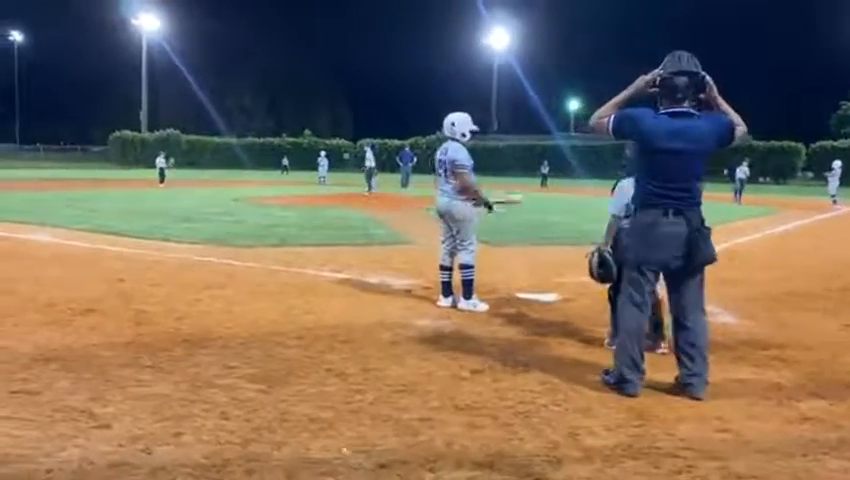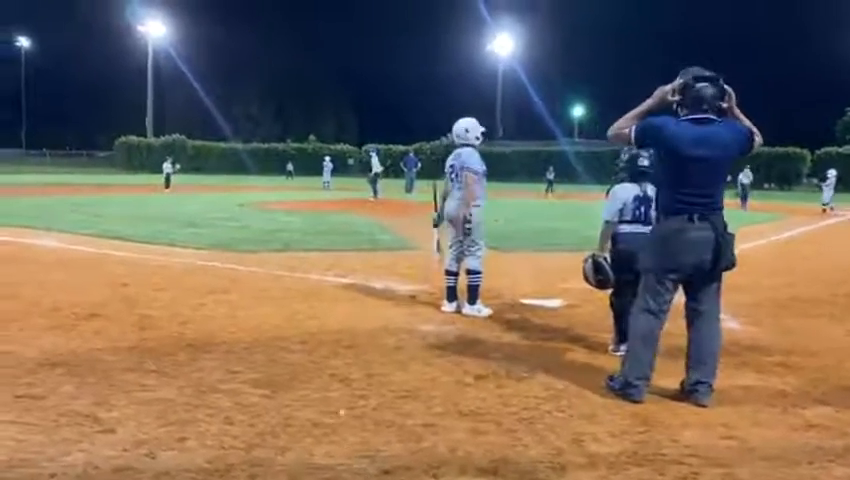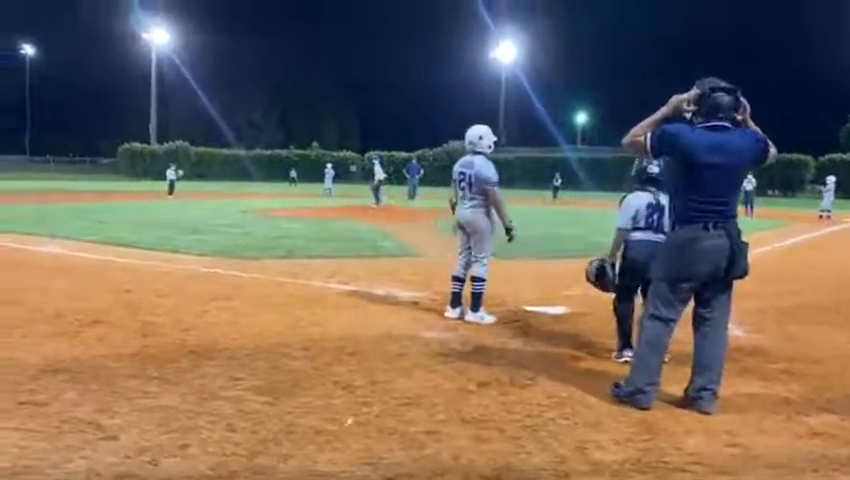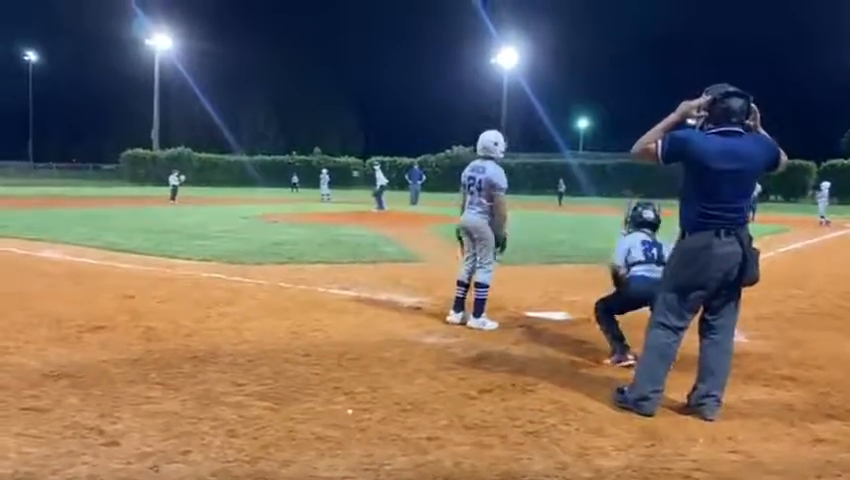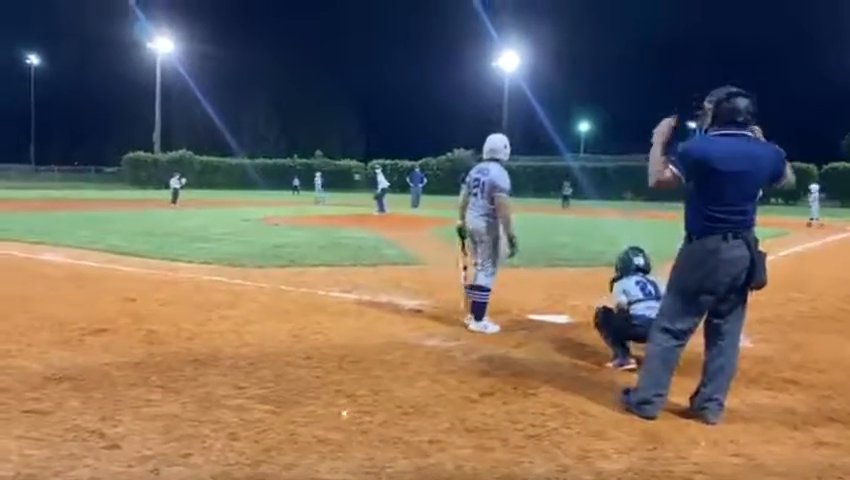
dt=0.5s
person 1, frame 1
left shoulder: (642, 121)
right shoulder: (710, 126)
left elbow: (596, 121)
right elbow: (740, 128)
left wrist: (633, 89)
right wrist: (715, 97)
left hip: (648, 226)
right hip: (689, 228)
left knee: (634, 304)
right knee: (690, 308)
left ankle: (628, 377)
right ankle: (694, 380)
person 1, frame 2
left shoulder: (665, 128)
right shoulder: (731, 133)
left elbow: (615, 133)
right elbow: (756, 139)
left wrist: (653, 102)
right wrist: (734, 111)
left hip: (672, 233)
right hip: (712, 235)
left knee: (649, 310)
right knee: (705, 313)
left ankle: (633, 382)
right ankle: (700, 387)
person 1, frame 3
left shoulder: (680, 135)
right shoulder: (746, 141)
left elbow: (630, 141)
right elbow: (771, 152)
left wrist: (667, 110)
right wrist: (748, 123)
left hip: (686, 241)
right hip: (725, 242)
left knee: (659, 317)
right knee: (713, 320)
left ankle: (640, 389)
right ankle: (704, 394)
person 1, frame 4
left shoulder: (692, 141)
right shoulder: (759, 148)
left elbow: (640, 150)
right elbow: (782, 160)
left wrist: (678, 116)
right wrist: (758, 129)
left hip: (698, 247)
right hip: (737, 249)
left knee: (667, 323)
right knee: (720, 328)
left ankle: (643, 396)
right ankle: (708, 400)
person 1, frame 5
left shoulder: (700, 147)
right shoulder: (766, 153)
left elbow: (657, 179)
right elbow: (787, 180)
left wrist: (659, 138)
left hip: (704, 251)
right hip: (743, 253)
left knee: (671, 328)
right knee: (725, 332)
left ankle: (646, 398)
right ankle: (710, 404)
person 2, frame 1
left shoulder: (441, 150)
right shoulder: (459, 150)
right elbow: (466, 182)
left wrist: (474, 197)
right wrist: (483, 199)
left hip: (443, 201)
right hip: (459, 203)
left knee: (448, 247)
right knee: (467, 248)
left ankle: (446, 296)
right ankle: (467, 299)
person 2, frame 2
left shoulder: (453, 156)
right shoulder: (471, 155)
left elbow: (447, 187)
right elbow: (469, 186)
left wrist: (441, 211)
right wrist: (467, 215)
left hip: (451, 208)
right hip: (467, 209)
left knee: (455, 252)
right knee: (474, 253)
left ankle: (451, 301)
right ankle: (472, 304)
person 2, frame 3
left shoulder: (460, 164)
right shoulder: (485, 165)
right elbow: (495, 198)
right wrist: (507, 223)
left hip: (461, 214)
right hip: (479, 216)
left knee: (463, 259)
right knee: (480, 261)
left ankle: (454, 307)
right ankle: (475, 311)
person 2, frame 4
left shoulder: (470, 168)
right shoulder: (496, 171)
right elbow: (499, 205)
left wrist: (461, 224)
right wrist: (502, 232)
left hip: (467, 219)
right hip: (485, 222)
left knee: (468, 264)
right knee: (485, 267)
left ankle: (457, 312)
right ankle: (478, 317)
person 2, frame 5
left shoulder: (476, 170)
right shoulder: (499, 173)
left elbow: (464, 198)
right elbow: (502, 207)
left wrist: (461, 222)
right wrist: (510, 235)
left hip: (471, 221)
right hip: (487, 224)
left knee: (480, 267)
right knee: (488, 270)
left ankle: (473, 313)
right ankle: (478, 320)
person 3, frame 1
left shoulder: (626, 184)
left elbow: (616, 219)
left wrist: (605, 245)
left knee: (619, 287)
right knee: (648, 288)
left ankle: (618, 335)
right ankle: (657, 337)
person 3, frame 2
left shoulder: (620, 190)
right shoulder: (656, 192)
left elbow: (609, 224)
left wrist: (601, 250)
left hip: (625, 243)
right hip: (648, 244)
left knee: (622, 293)
left ankle: (622, 341)
person 3, frame 3
left shoulder: (633, 198)
right shoulder: (668, 201)
left elbow: (622, 231)
left wrist: (612, 256)
left hip: (636, 251)
right hip: (660, 253)
left knee: (624, 298)
left ankle: (625, 348)
person 3, frame 4
left shoulder: (628, 239)
right shoulder: (661, 244)
left elbow: (617, 267)
left wrist: (620, 286)
left hip: (637, 285)
right hip: (661, 288)
left knee: (602, 308)
left ankle: (621, 352)
person 3, frame 5
left shoulder: (622, 282)
right shoulder: (653, 281)
left elbow: (621, 305)
left hip: (639, 326)
left knee: (602, 314)
left ankle: (622, 356)
